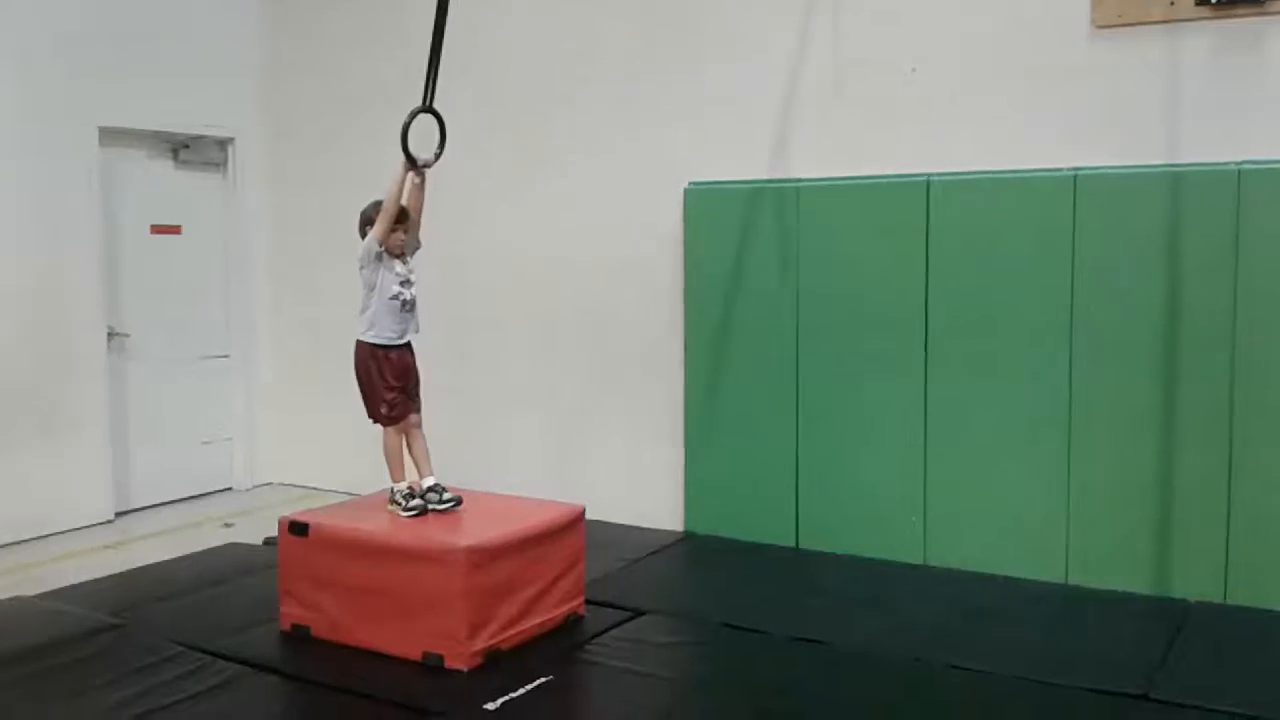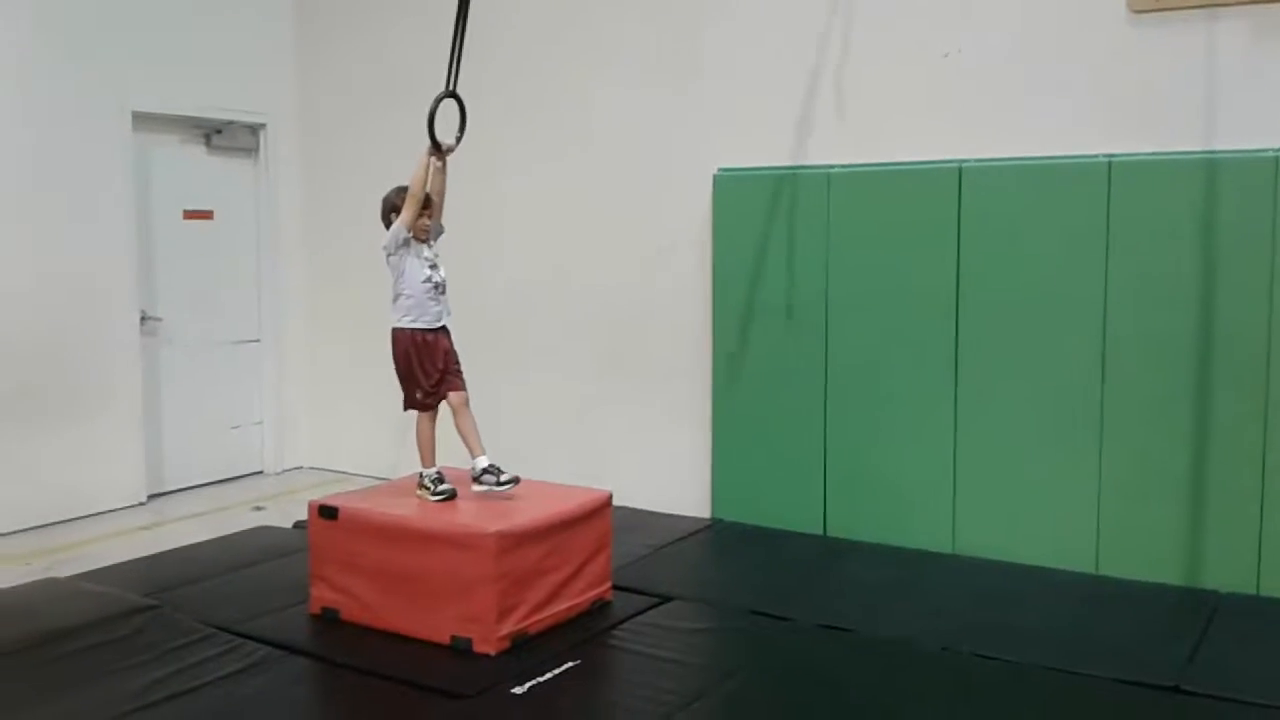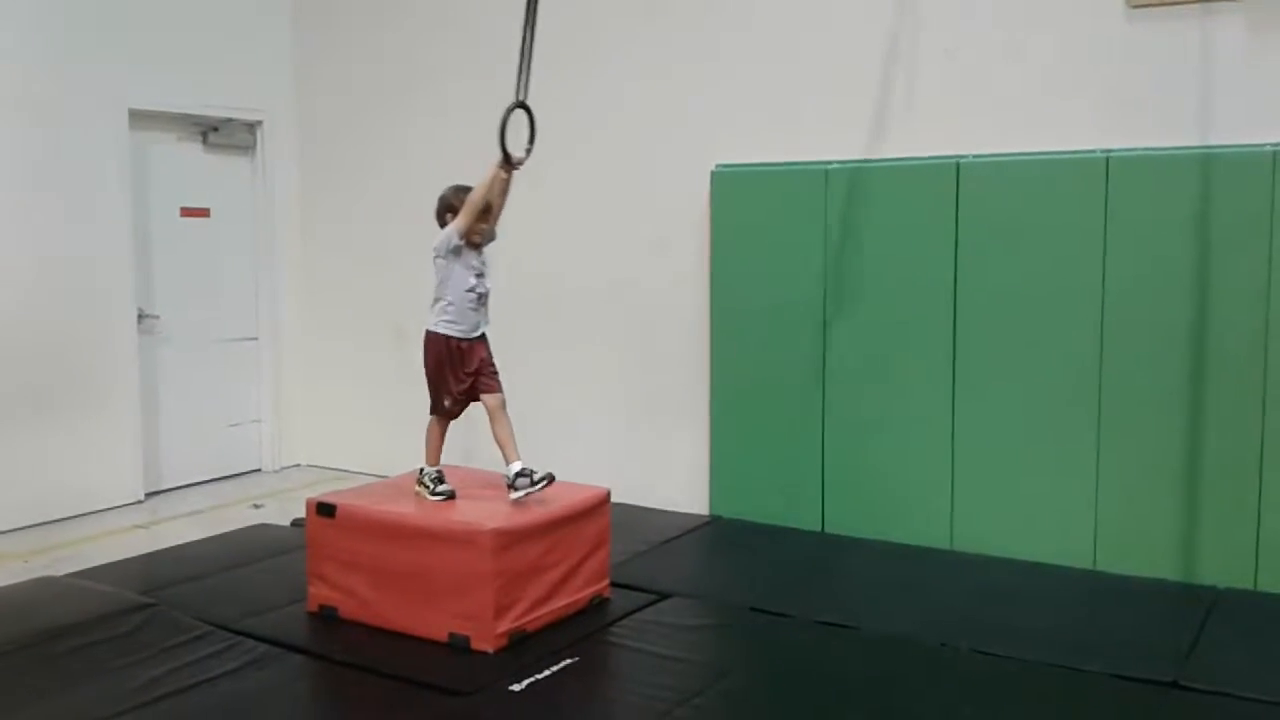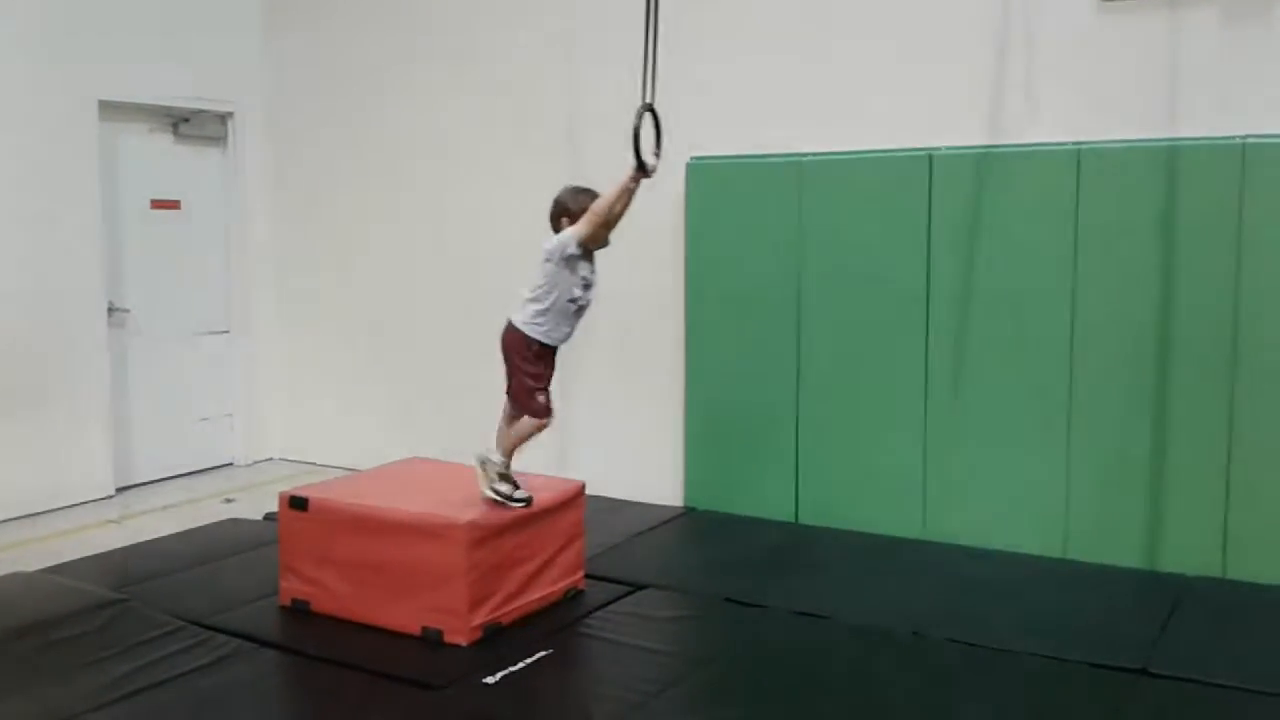
dt=0.5s
person 1, frame 1
left shoulder: (405, 256)
right shoulder: (371, 259)
left elbow: (414, 215)
right elbow: (386, 212)
left wrist: (419, 177)
right wrist: (402, 170)
left hip: (402, 349)
right hip: (374, 351)
left knee: (413, 421)
right knee: (394, 422)
left ankle: (429, 486)
right ankle: (399, 491)
person 1, frame 2
left shoulder: (428, 242)
right shoulder: (396, 245)
left elbow: (436, 198)
right elbow: (413, 197)
left wrist: (441, 162)
right wrist: (427, 156)
left hip: (439, 333)
right hip: (411, 335)
left knee: (460, 400)
right knee: (427, 407)
left ankle: (482, 468)
right ankle: (429, 476)
person 1, frame 3
left shoulder: (478, 247)
right shoulder: (446, 247)
left elbow: (493, 208)
right elbow: (473, 205)
left wrist: (506, 174)
right wrist: (495, 170)
left hip: (475, 341)
right hip: (445, 340)
left knee: (496, 404)
right knee: (444, 411)
left ankle: (516, 474)
right ankle: (429, 474)
person 1, frame 4
left shoulder: (586, 254)
right shoulder: (561, 249)
left elbow: (611, 217)
right elbow: (597, 213)
left wrist: (635, 185)
right wrist: (628, 181)
left hip: (543, 343)
right hip: (524, 339)
left knee: (522, 408)
right knee: (539, 416)
left ankle: (499, 477)
right ankle: (494, 464)
